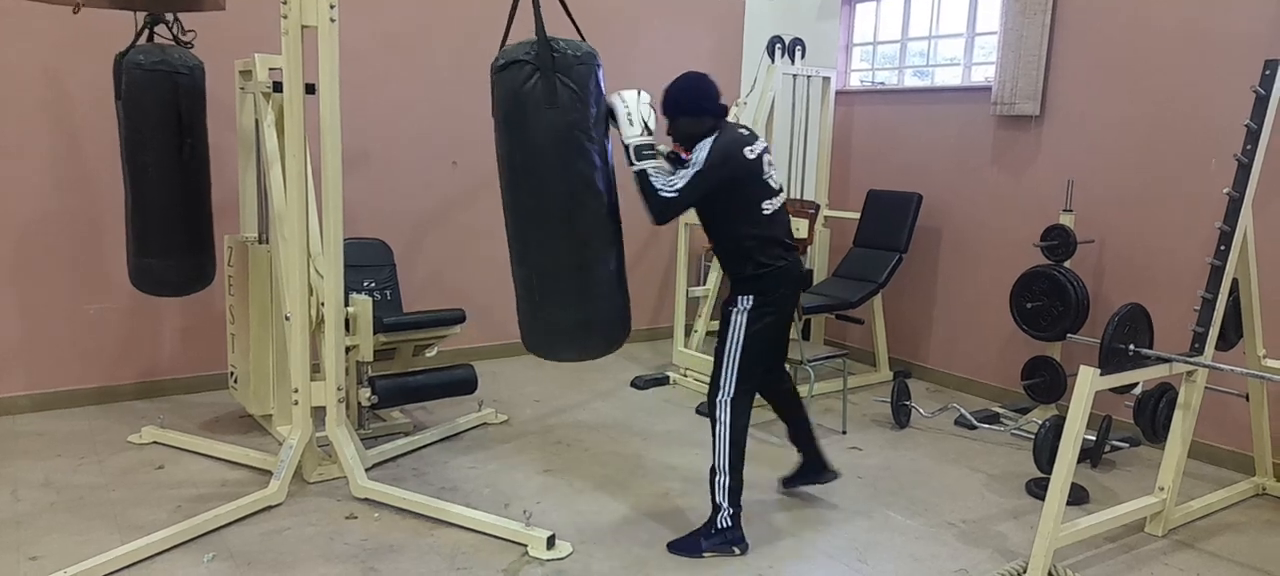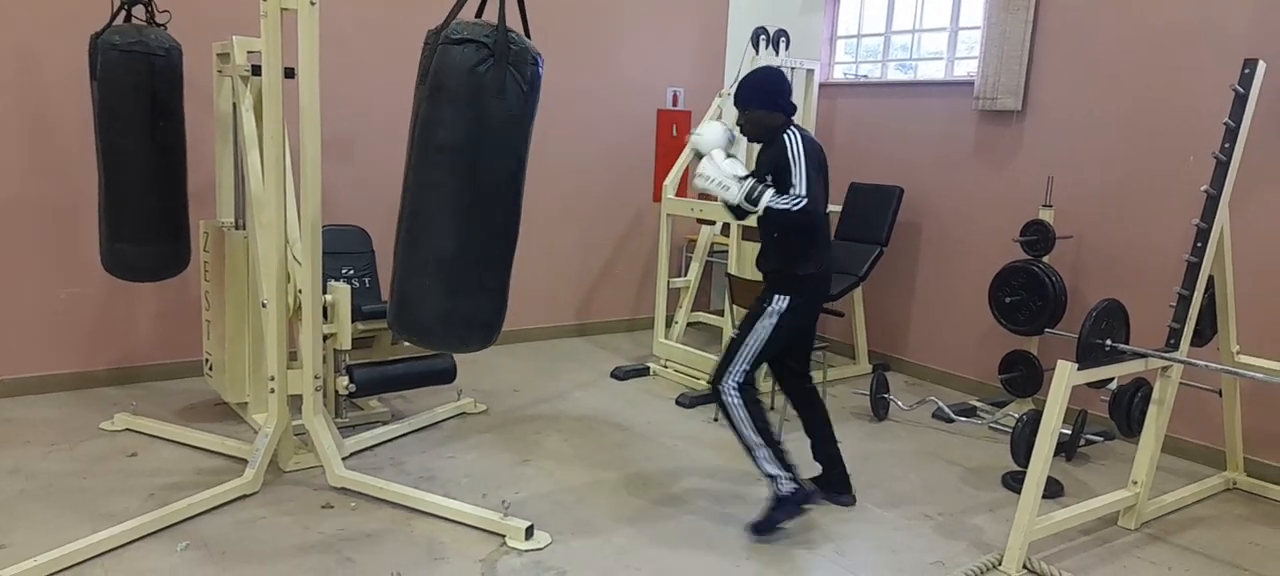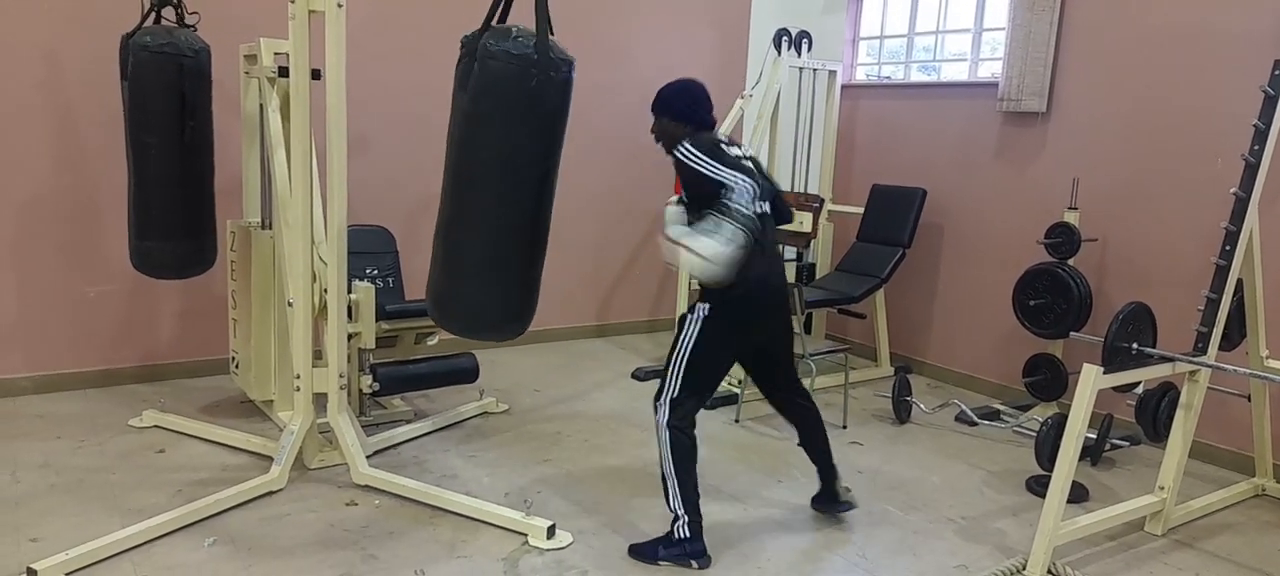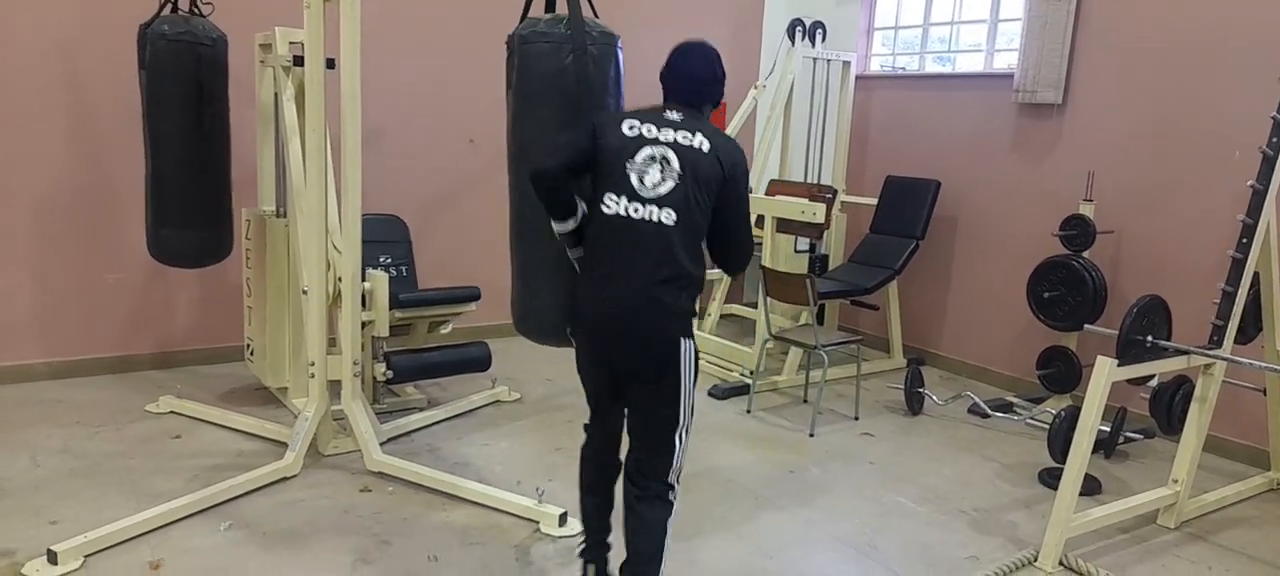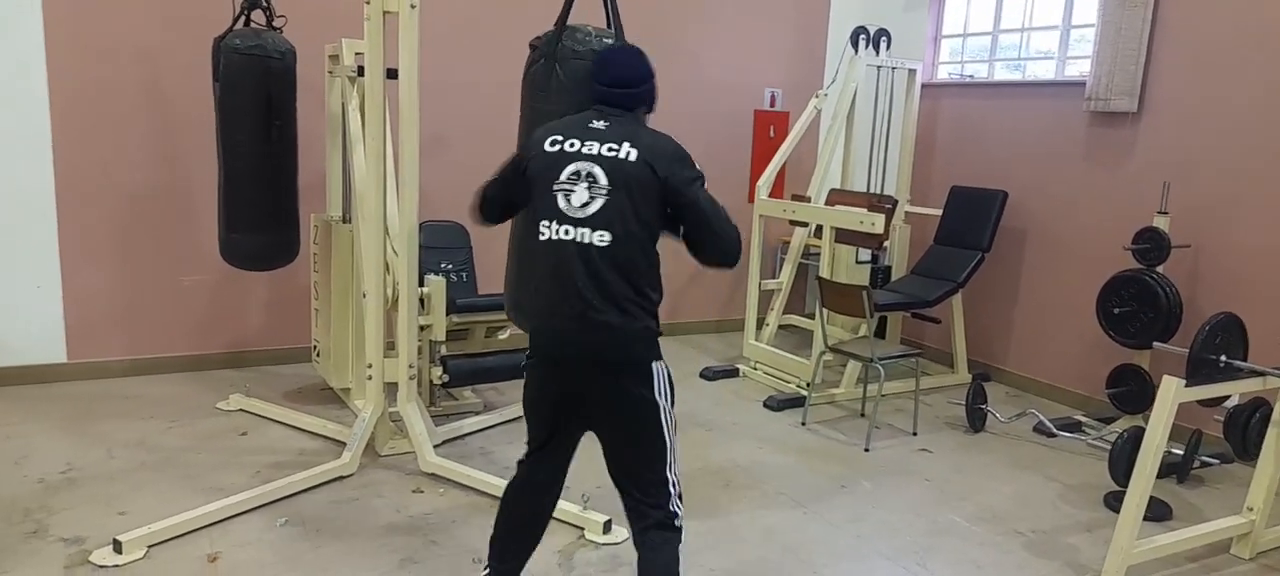
dt=1s
person 1, frame 1
left shoulder: (714, 149)
right shoulder: (743, 138)
left elbow: (663, 207)
left wrist: (639, 144)
right wrist: (661, 158)
left hip: (757, 287)
right hip: (782, 274)
left knee: (729, 399)
right knee: (769, 374)
left ankle: (725, 528)
right ankle: (812, 460)
person 1, frame 2
left shoulder: (795, 145)
right shoulder: (775, 147)
left elbow: (804, 212)
right elbow: (756, 198)
left wrist: (738, 190)
right wrist: (720, 163)
left hip: (794, 287)
right hip: (801, 284)
left knee: (731, 381)
right knee: (794, 378)
left ankle: (786, 487)
right ankle: (834, 480)
person 1, frame 3
left shoulder: (691, 153)
right shoulder: (732, 152)
left elbow: (743, 190)
right elbow: (779, 211)
left wrist: (714, 236)
left hip: (726, 302)
right hip: (767, 291)
left knee: (673, 408)
right knee: (786, 388)
left ankle: (686, 537)
right ankle: (833, 487)
person 1, frame 4
left shoulder: (612, 124)
right shoulder: (723, 151)
left elbow: (544, 172)
right elbow: (735, 257)
left wrist: (572, 225)
left hip: (594, 311)
right hip: (662, 322)
left knee: (601, 434)
right knee: (655, 473)
person 1, frame 5
left shoulder: (548, 139)
right shoulder: (660, 151)
left elbow: (489, 207)
right elbow: (724, 249)
right wrist: (672, 217)
left hip: (556, 340)
right hip: (627, 348)
left knee: (540, 469)
right knee: (654, 504)
